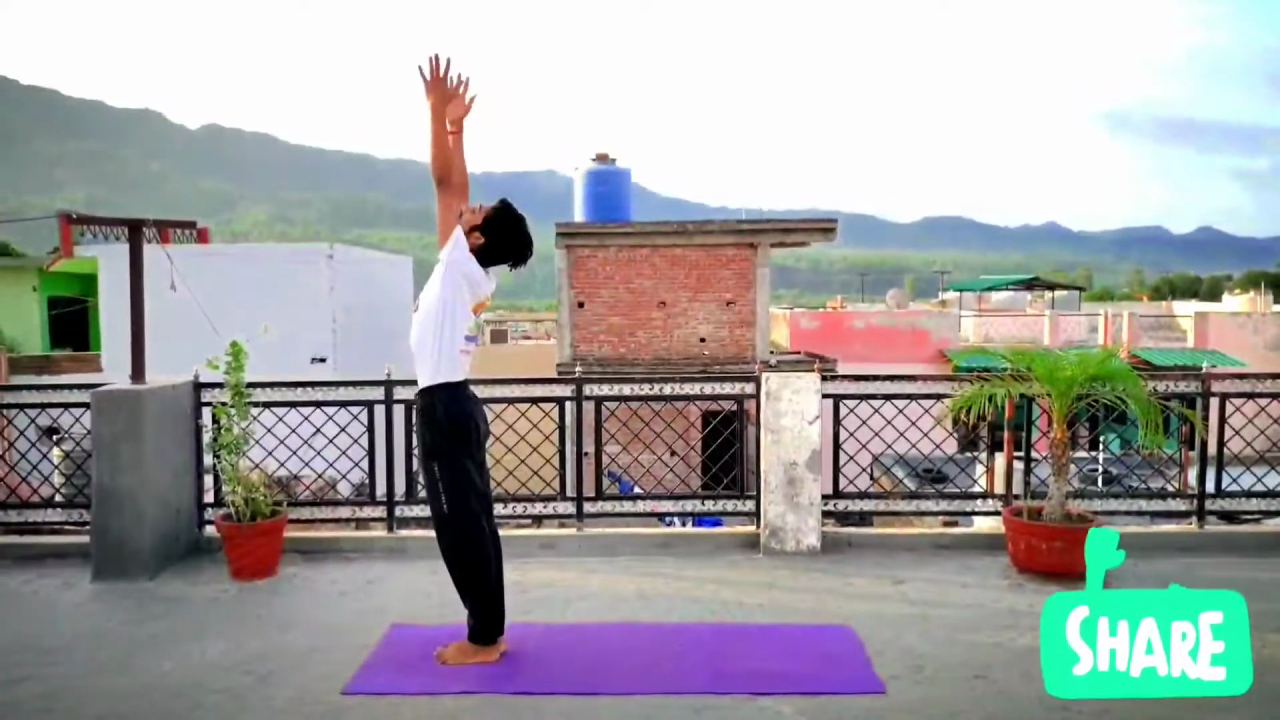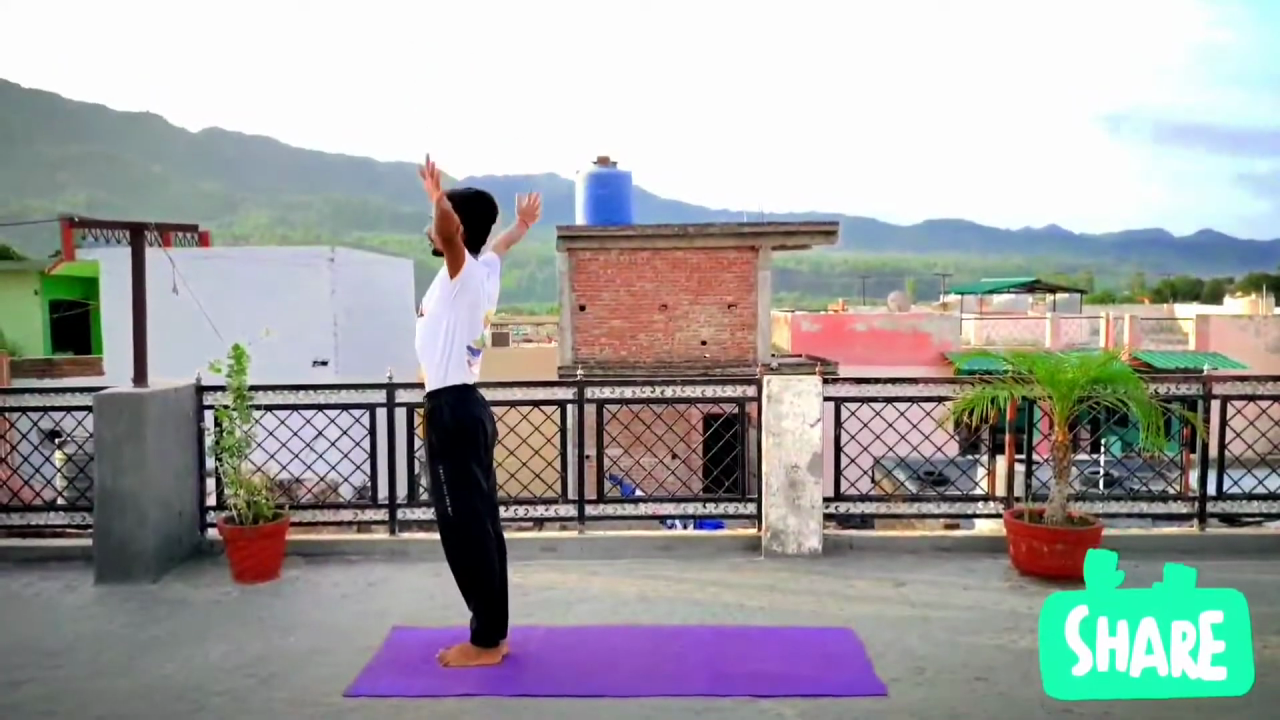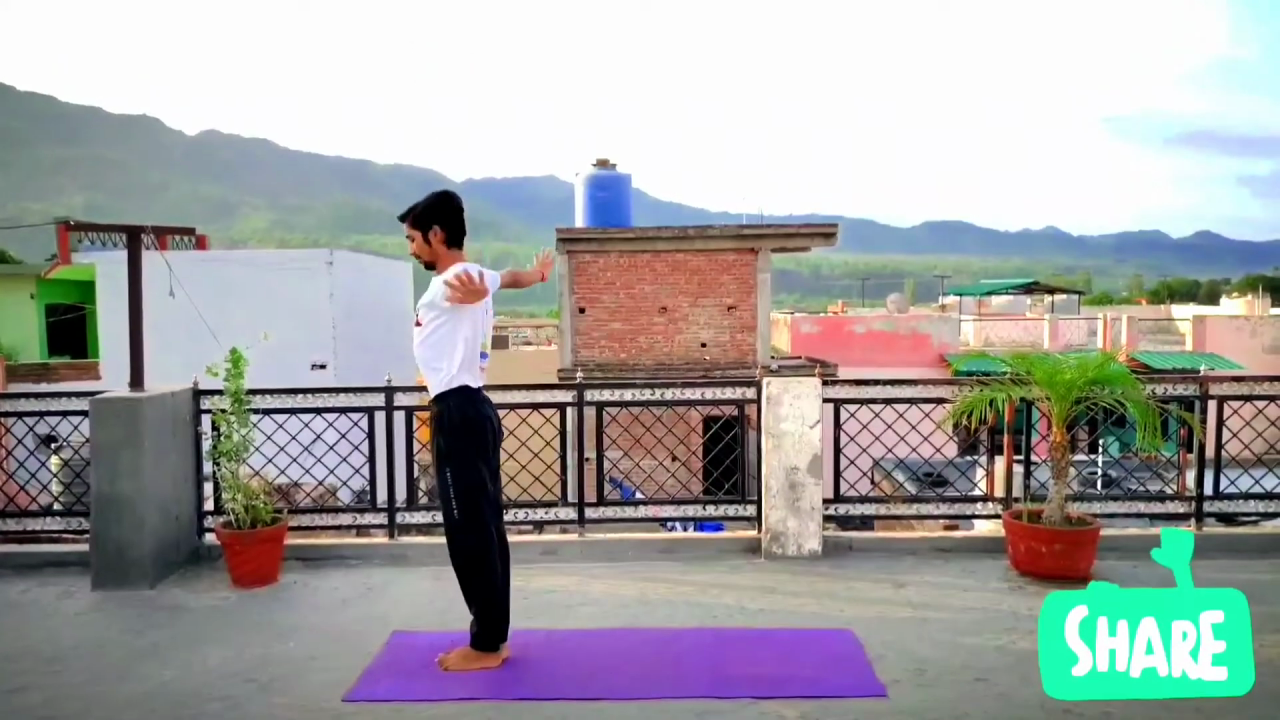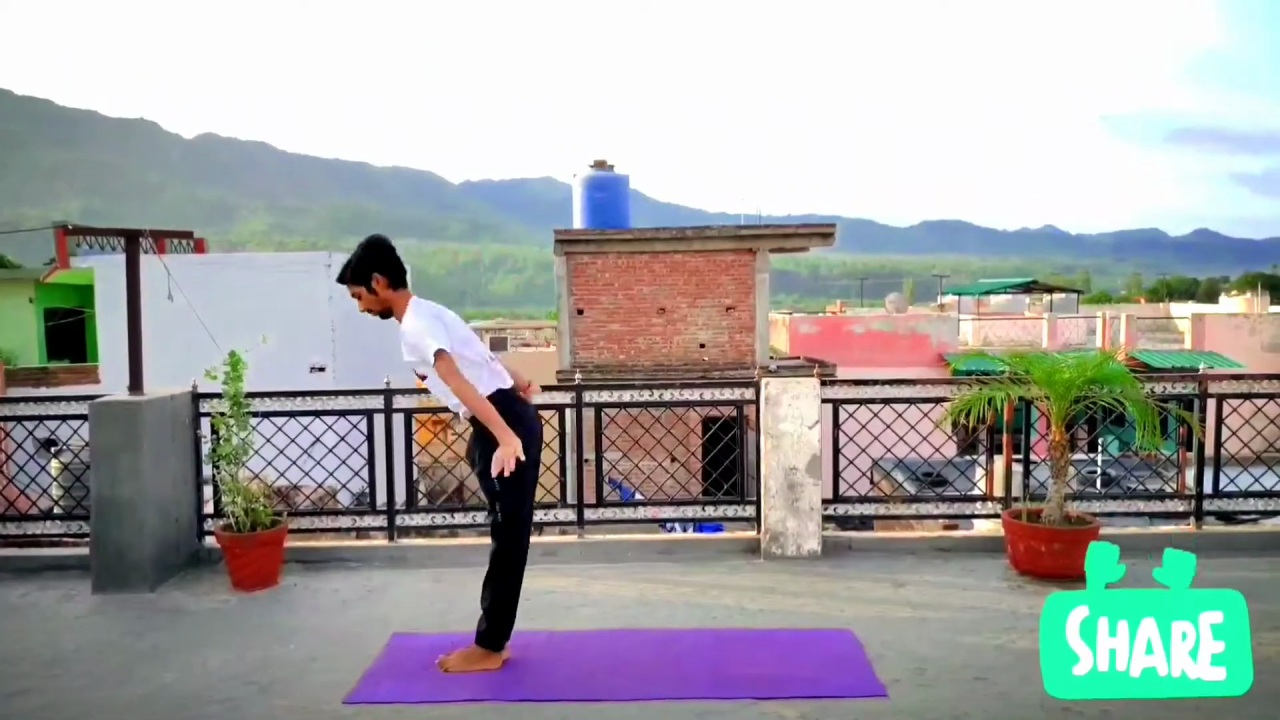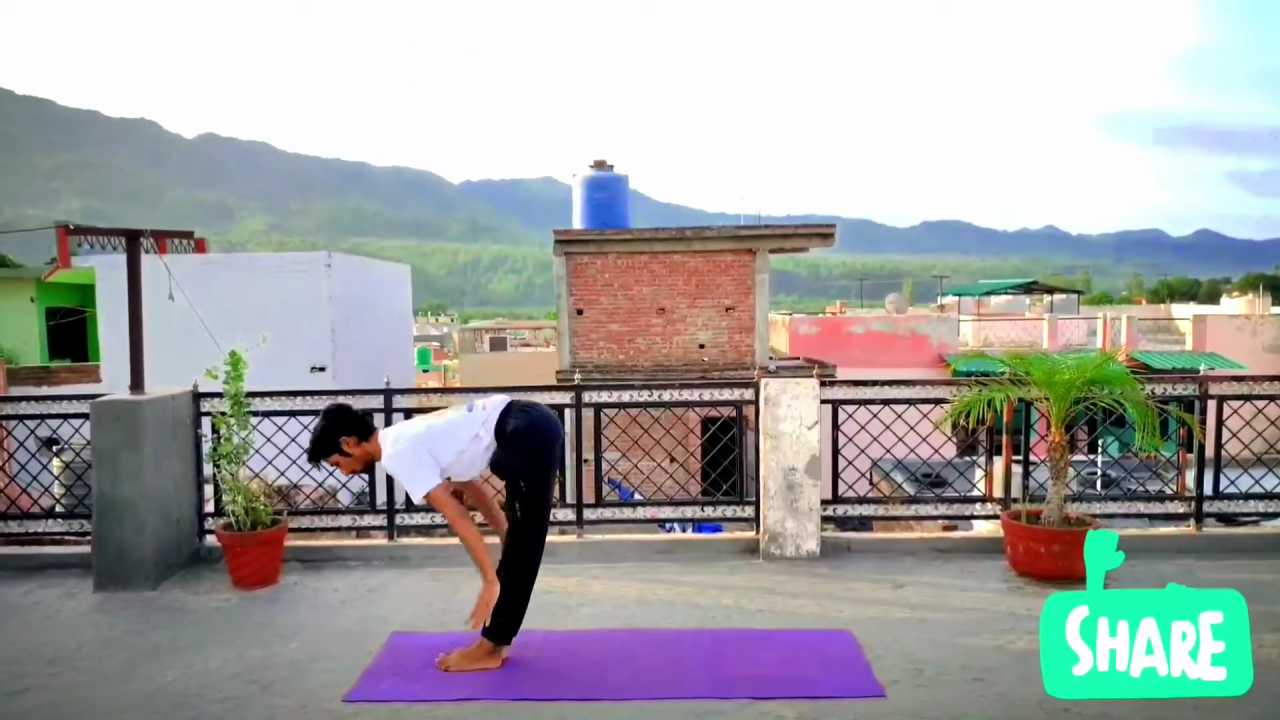
dt=0.3s
person 1, frame 1
left shoulder: (460, 267)
right shoulder: (479, 274)
left elbow: (448, 186)
right elbow: (459, 191)
left wrist: (440, 114)
right wrist: (455, 124)
left hip: (442, 409)
right hip: (459, 406)
left knee: (461, 526)
right knee: (474, 522)
left ankle: (483, 640)
right ankle: (490, 629)
person 1, frame 2
left shoulder: (464, 276)
right shoulder: (485, 264)
left elbow: (451, 232)
right elbow: (500, 243)
left wrist: (438, 198)
right wrist: (523, 221)
left hip: (450, 416)
right hip: (468, 412)
left knee: (465, 528)
right knee: (479, 527)
left ankle: (485, 641)
right ankle: (492, 631)
person 1, frame 3
left shoulder: (452, 279)
right shoulder: (474, 275)
left elbow: (469, 284)
right elbow: (509, 277)
left wrist: (471, 292)
right wrist: (536, 274)
left hip: (458, 413)
right hip: (472, 412)
left knee: (470, 533)
right knee: (483, 530)
left ankle: (486, 647)
right ankle: (493, 636)
person 1, frame 4
left shoulder: (416, 325)
right shoulder: (427, 314)
left elbow: (460, 383)
left wrist: (505, 435)
right wrist: (516, 381)
left hip: (507, 423)
right hip: (508, 419)
left knee: (509, 535)
right knee: (507, 532)
left ankle: (489, 647)
right ankle: (493, 638)
person 1, frame 5
left shoulder: (398, 456)
right shoulder: (401, 440)
left elbow: (457, 518)
right elbow: (471, 488)
left wrist: (490, 580)
right wrist: (503, 528)
left hip: (527, 436)
right hip: (529, 425)
left knee: (524, 539)
right knee: (520, 536)
left ankle: (491, 647)
right ankle: (496, 639)
